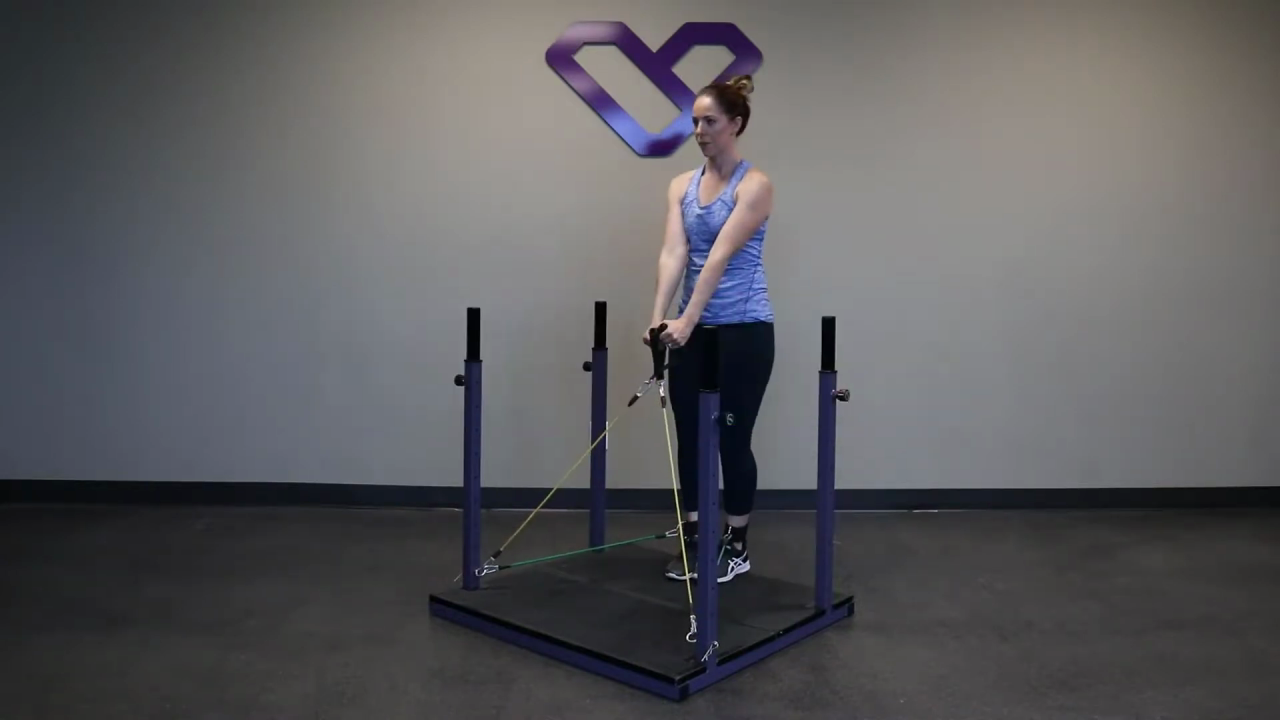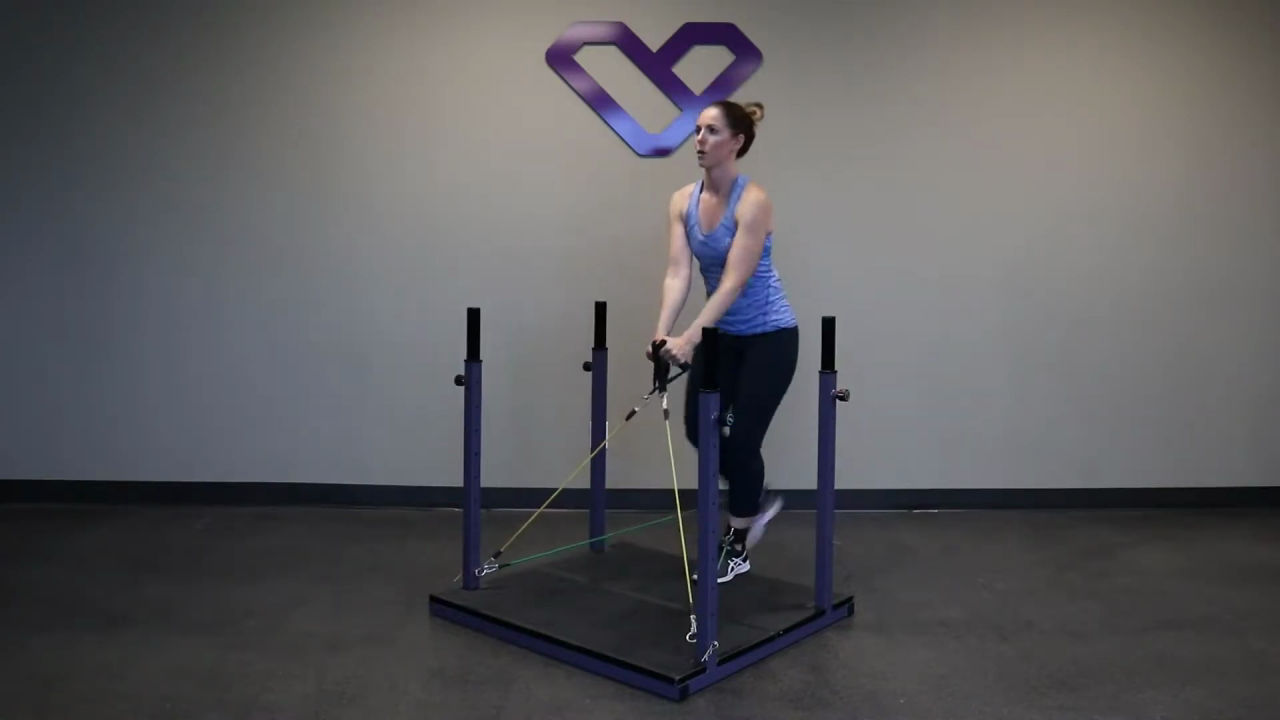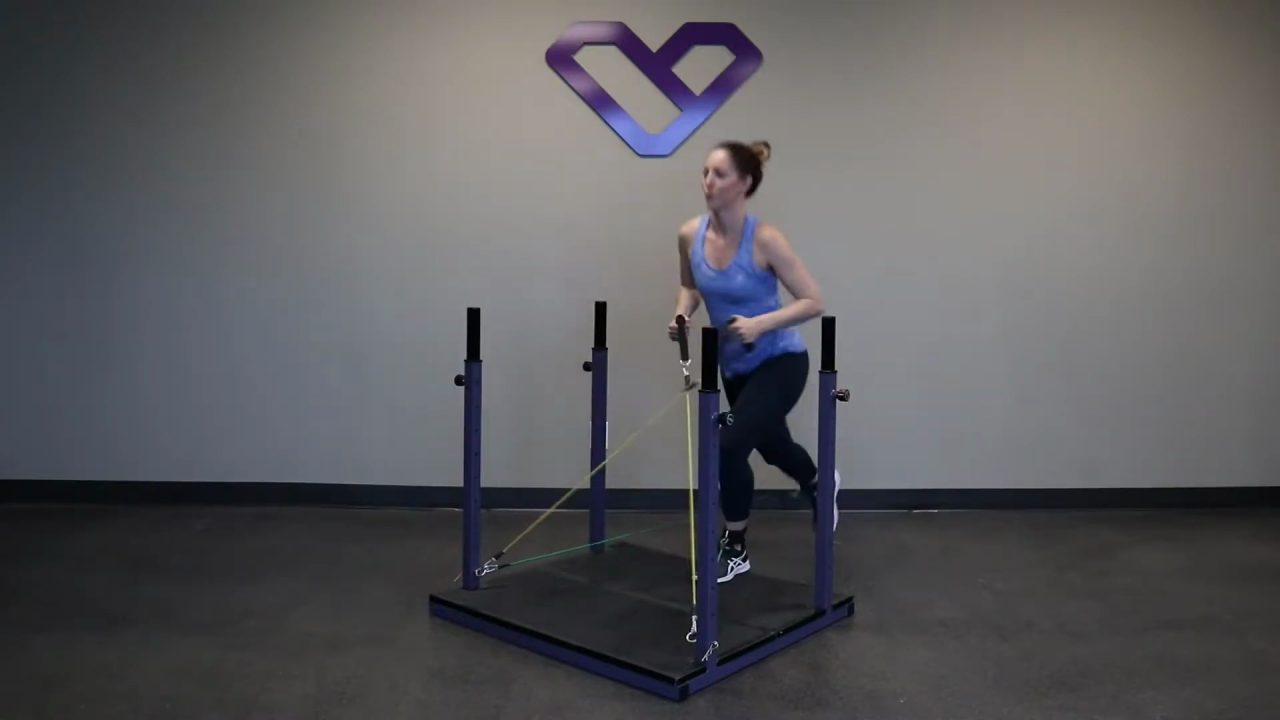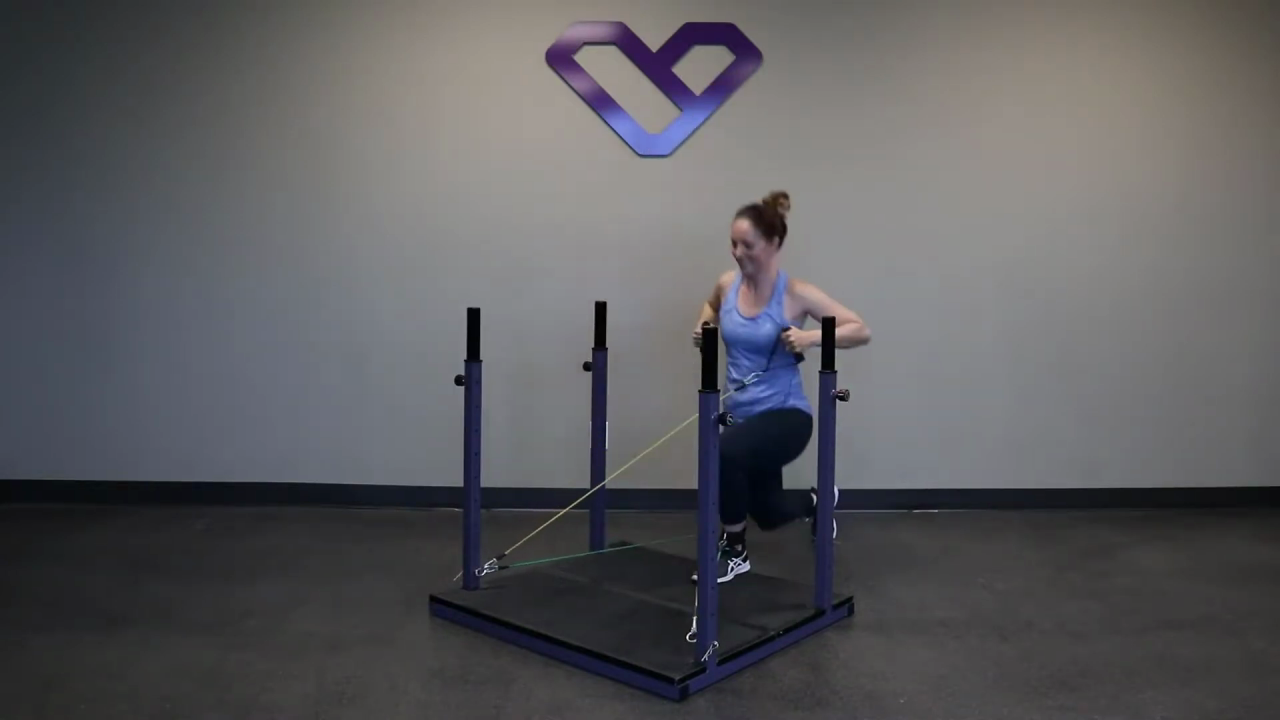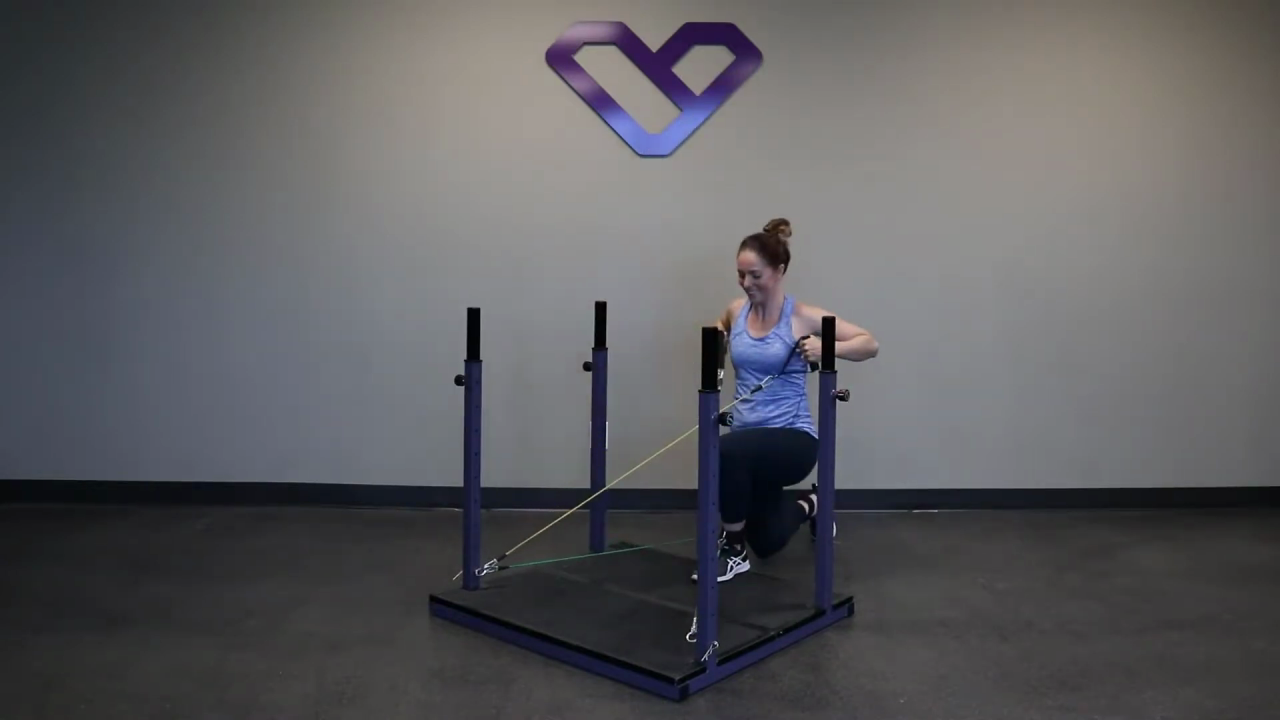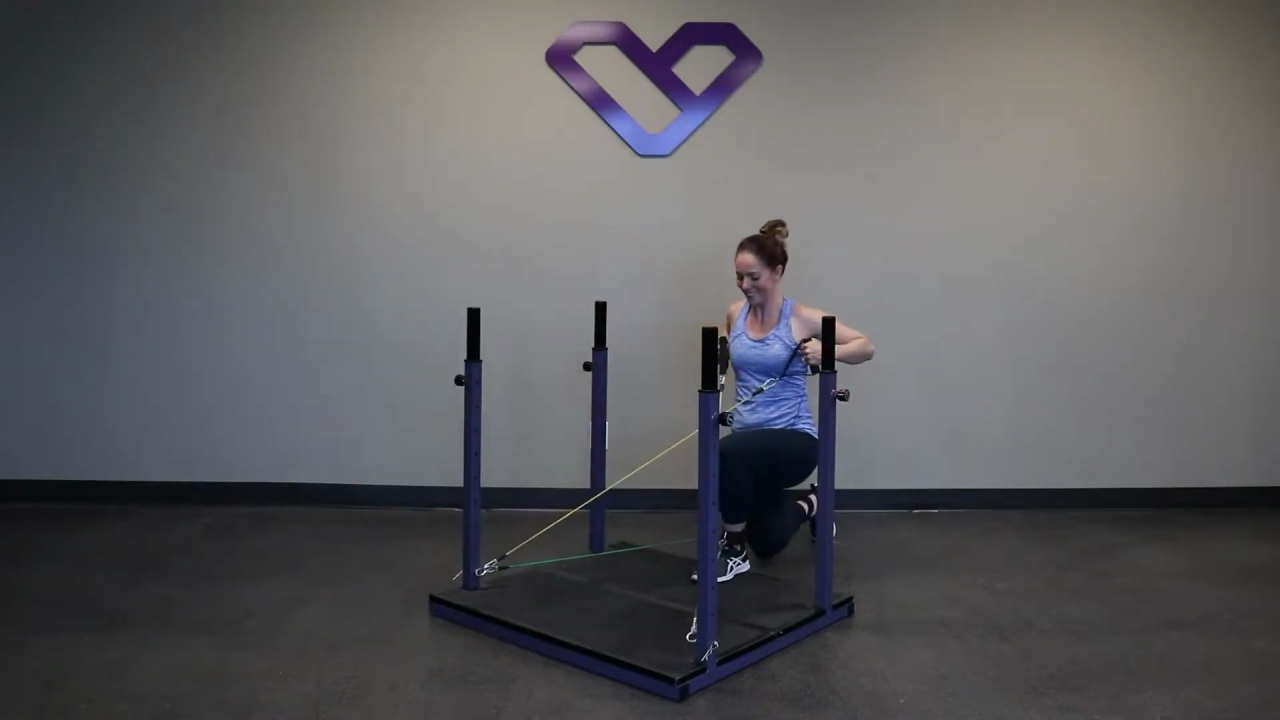
dt=0.3s
person 1, frame 1
left shoulder: (755, 185)
right shoulder: (682, 185)
left elbow: (720, 257)
right elbow: (673, 252)
left wrist: (686, 321)
right wrist: (659, 316)
left hip: (744, 325)
right hip: (696, 325)
left knee: (732, 438)
right knee: (687, 433)
left ankle: (736, 546)
right ankle: (693, 540)
person 1, frame 2
left shoulder: (753, 201)
right shoulder: (682, 200)
left elbow: (734, 283)
right elbow: (677, 273)
left wrist: (690, 337)
right wrist: (662, 330)
left hip: (768, 334)
right hip: (722, 334)
left knee: (741, 440)
right knee: (699, 428)
left ankle: (736, 546)
right ankle: (756, 502)
person 1, frame 3
left shoulder: (764, 239)
right shoulder: (690, 235)
left elbow: (813, 303)
right elbow: (689, 286)
left wrist: (763, 322)
right wrist: (682, 314)
left hip: (778, 361)
right hip: (734, 366)
left knee: (729, 445)
right knee: (772, 444)
left ankle: (734, 550)
right ankle: (821, 484)
person 1, frame 4
left shoulder: (796, 293)
right shoulder: (727, 284)
left elbow: (861, 331)
right elbow: (712, 306)
left wrist: (811, 337)
right wrist: (704, 326)
left hip: (786, 414)
right hip: (741, 416)
left knee: (725, 455)
right knee: (768, 513)
left ankle: (734, 551)
right ankle: (819, 501)
person 1, frame 5
left shoulder: (803, 316)
right shoulder: (736, 310)
left elbow: (870, 344)
left wrist: (827, 348)
right wrist: (716, 343)
left hip: (793, 439)
right hip: (753, 443)
left knee: (728, 451)
right knee: (766, 541)
left ankle: (732, 550)
right ankle: (810, 504)
person 1, frame 6
left shoulder: (802, 317)
right shoulder: (735, 313)
left elbow: (866, 347)
left wrist: (827, 352)
left hip: (794, 439)
right hip: (752, 442)
left knee: (729, 453)
right knee: (767, 544)
left ankle: (733, 551)
right ankle: (810, 505)
